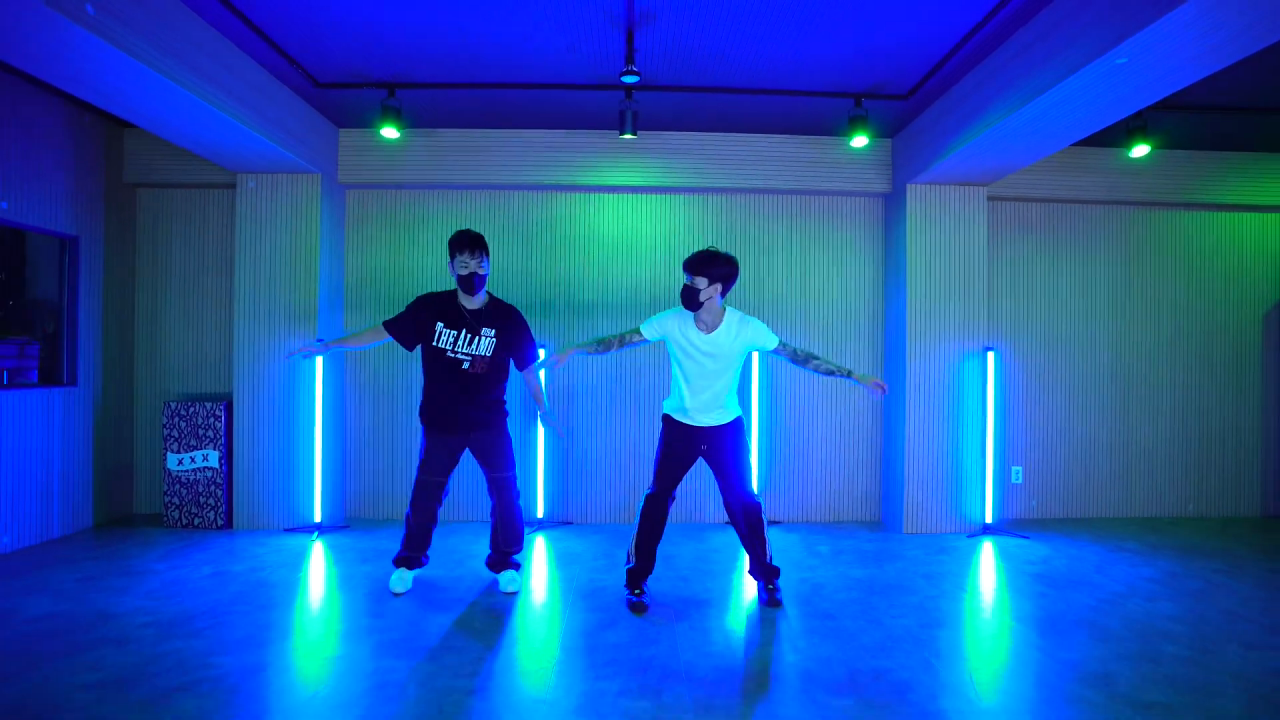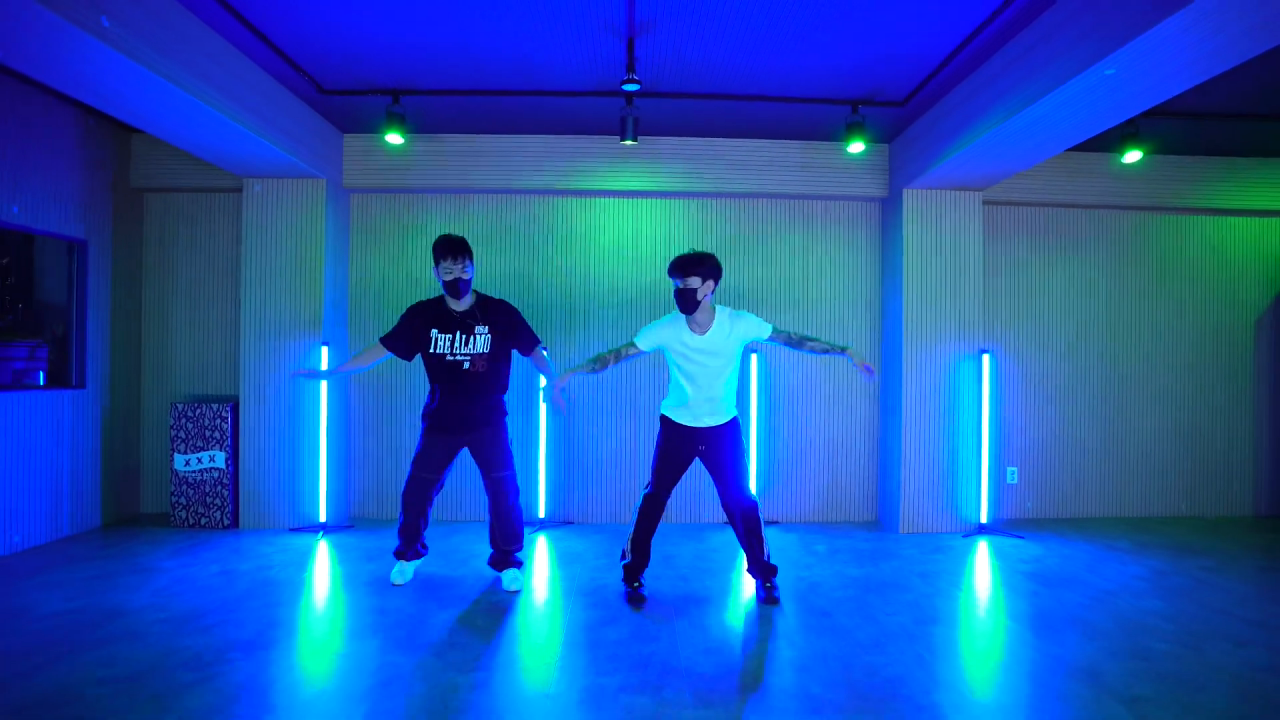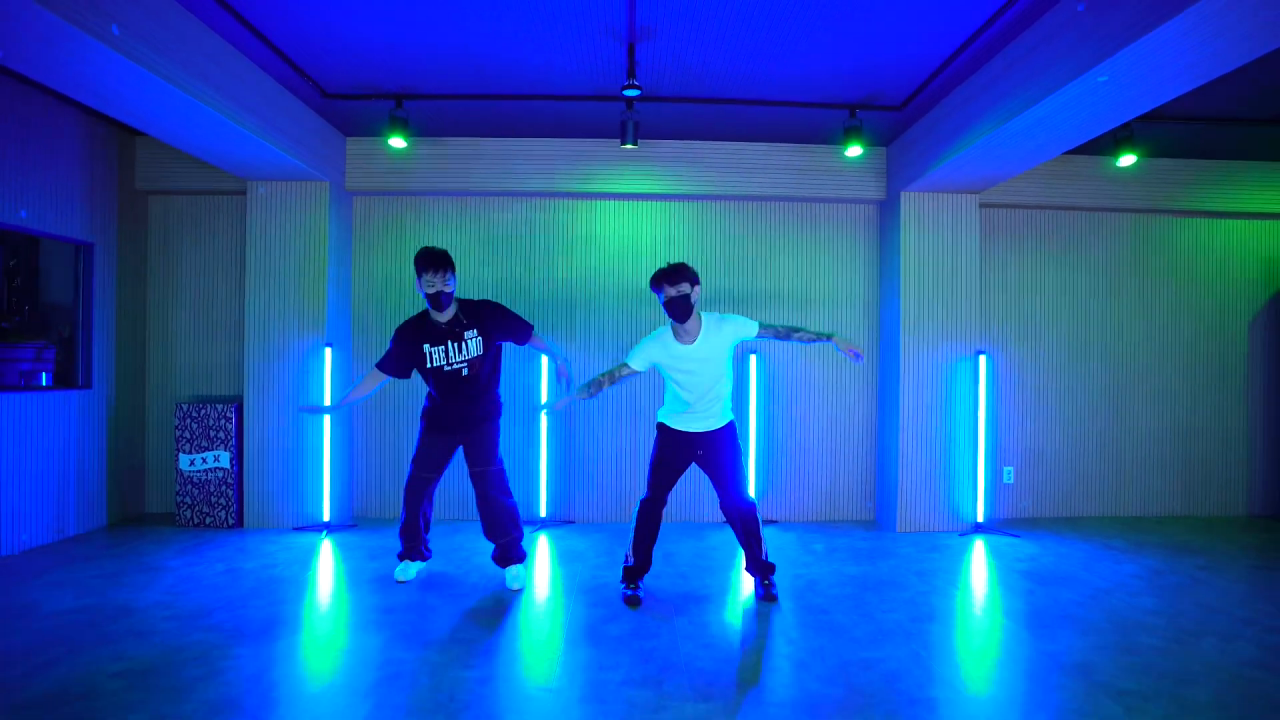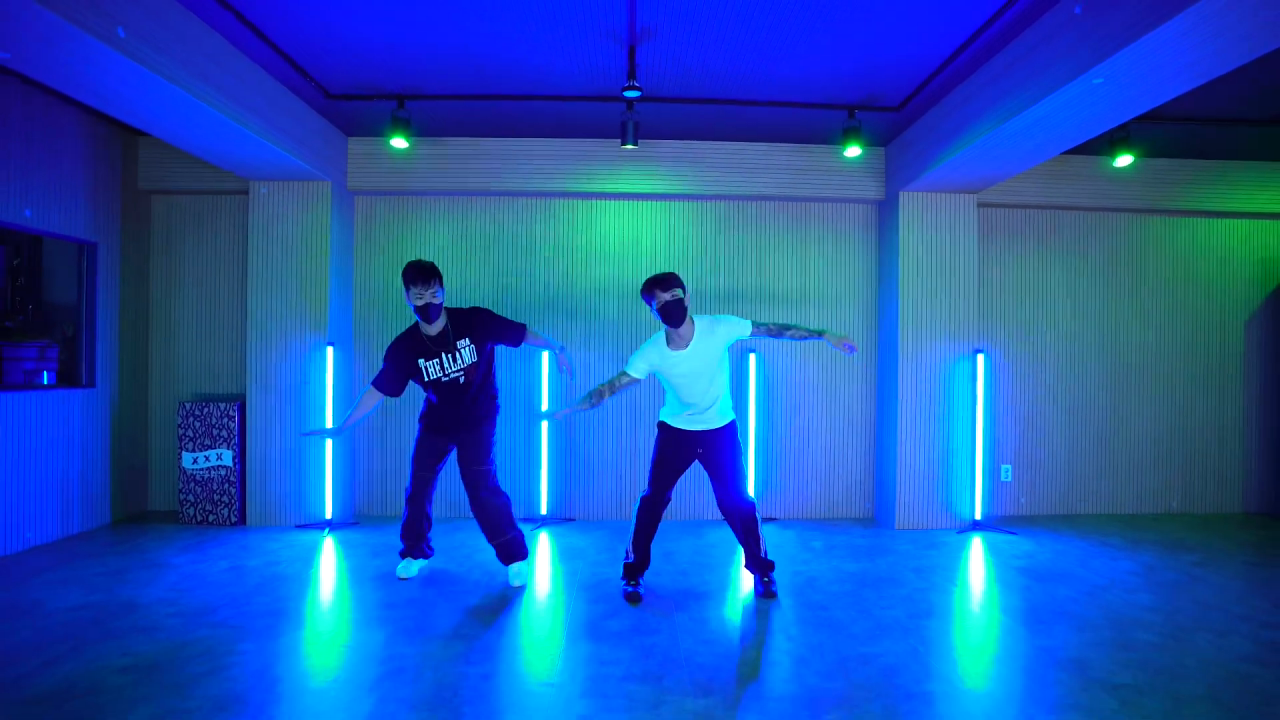
dt=0.1s
person 1, frame 1
left shoulder: (747, 329)
right shoulder: (671, 322)
left elbow: (795, 356)
right elbow: (622, 340)
left wrist: (852, 375)
right wrist: (575, 349)
left hip: (725, 428)
right hip: (679, 425)
left knee: (743, 502)
right knee: (657, 498)
left ankle: (766, 577)
right ankle: (637, 580)
person 1, frame 2
left shoulder: (740, 323)
right shoulder: (665, 330)
left elbow: (792, 338)
right elbow: (619, 355)
left wrist: (845, 351)
right wrist: (575, 371)
left hip: (722, 428)
right hip: (677, 427)
left knee: (740, 501)
right knee: (654, 496)
left ankle: (764, 574)
right ankle: (632, 574)
person 1, frame 3
left shoulder: (727, 327)
right shoulder: (655, 345)
left elbow: (779, 332)
right elbow: (612, 376)
left wrist: (832, 338)
right wrist: (570, 397)
left hip: (719, 432)
right hip: (674, 433)
left knee: (739, 503)
right knee: (652, 502)
left ankle: (762, 573)
right ankle: (633, 577)
person 1, frame 4
left shoulder: (720, 328)
right shoulder: (652, 352)
left elbow: (771, 330)
right elbow: (611, 386)
left wrist: (824, 335)
right wrist: (569, 409)
left hip: (720, 431)
right hip: (675, 431)
left knee: (737, 502)
right knee: (653, 500)
left ankle: (762, 570)
right ankle: (633, 574)
person 2, frame 1
left shoulder: (508, 317)
right shoulder: (430, 307)
left elbow: (528, 368)
right elbow: (384, 333)
left wrist: (543, 409)
right wrist: (329, 345)
left hip: (490, 422)
right hip: (441, 422)
left knee: (505, 492)
right knee: (426, 494)
left ankle: (504, 563)
right ankle: (408, 562)
person 2, frame 2
left shoulder: (499, 312)
right shoulder: (420, 316)
left elbow: (533, 350)
right elbow: (381, 350)
left wrist: (554, 385)
right wrist: (334, 373)
left hip: (487, 419)
right hip: (441, 419)
left knee: (503, 490)
right knee: (418, 488)
left ankle: (507, 561)
right ankle: (408, 552)
person 2, frame 3
left shoulder: (489, 314)
right shoulder: (412, 333)
left elbow: (530, 335)
right elbow: (380, 374)
left wrist: (557, 357)
right wrist: (339, 404)
left hip: (481, 418)
right hip: (438, 420)
left knee: (491, 485)
right knee: (417, 487)
left ankle: (510, 557)
right ankle: (413, 554)
person 2, frame 4
left shoulder: (475, 321)
right shoulder: (404, 347)
left elbow: (521, 334)
right elbow: (378, 391)
left wrist: (556, 349)
right wrist: (342, 427)
left hip: (478, 418)
right hip: (436, 422)
left knee: (481, 484)
right knee: (418, 487)
left ankle: (514, 556)
right ankle: (415, 552)
